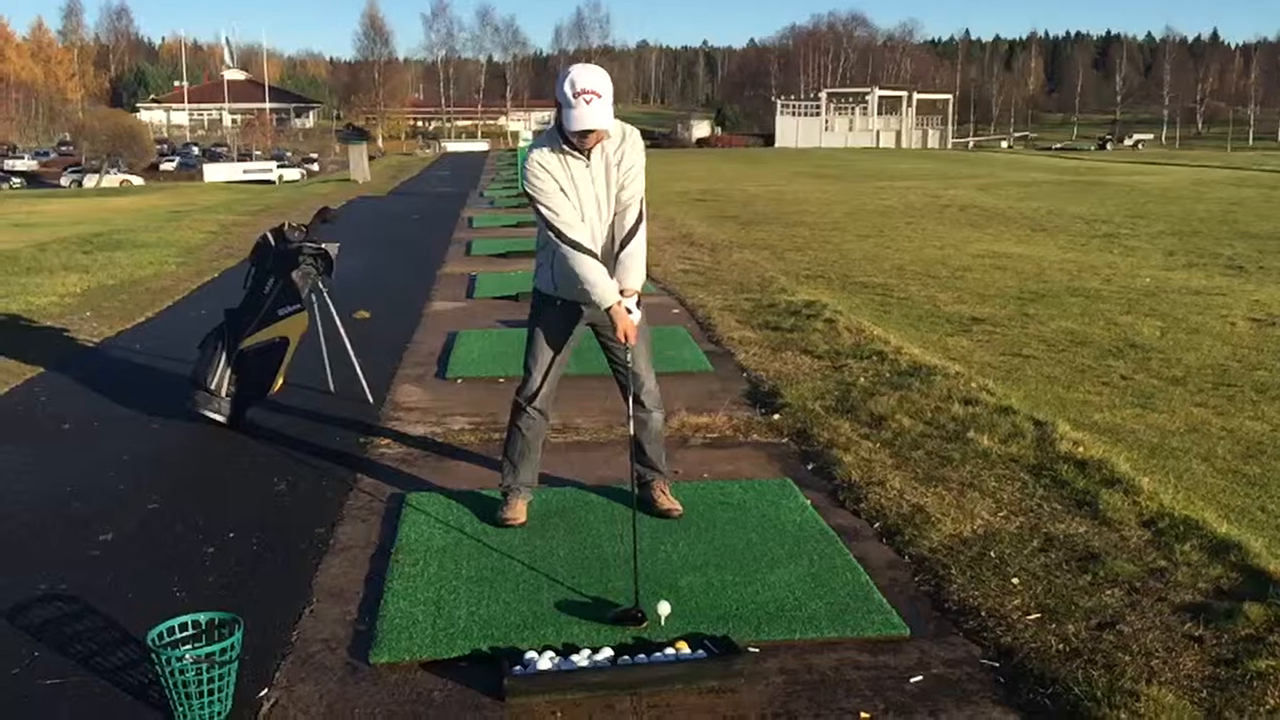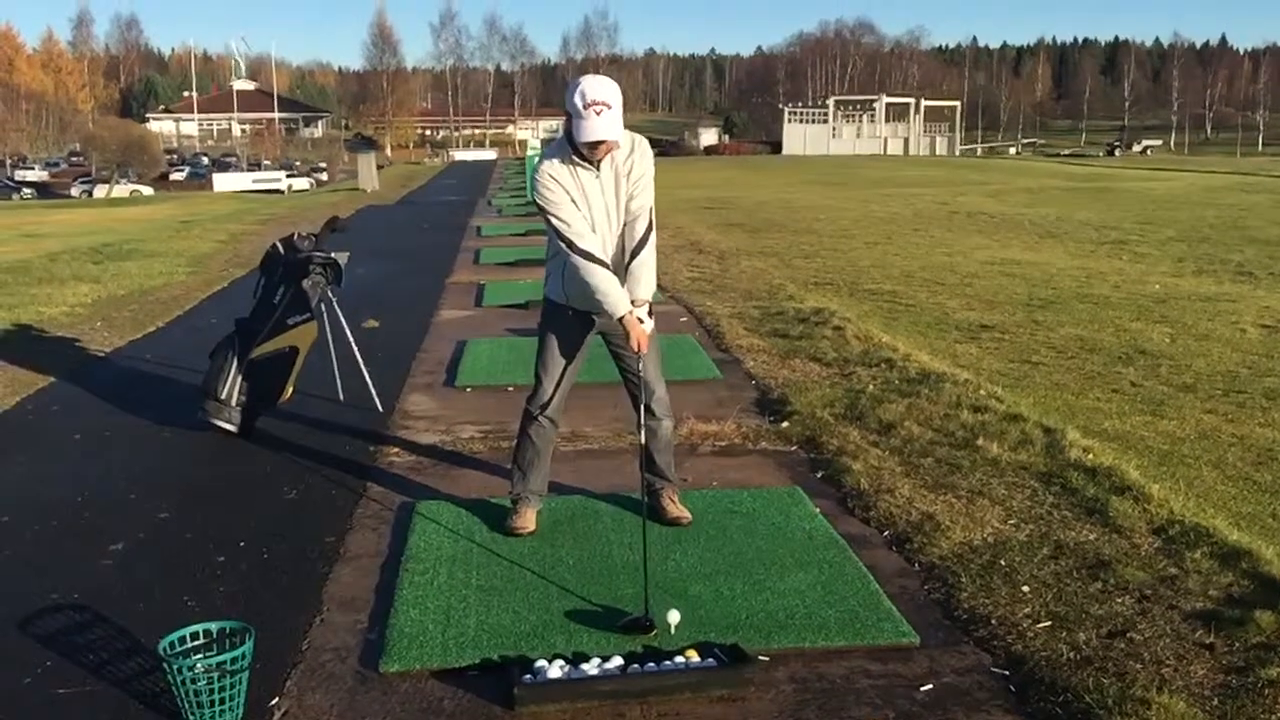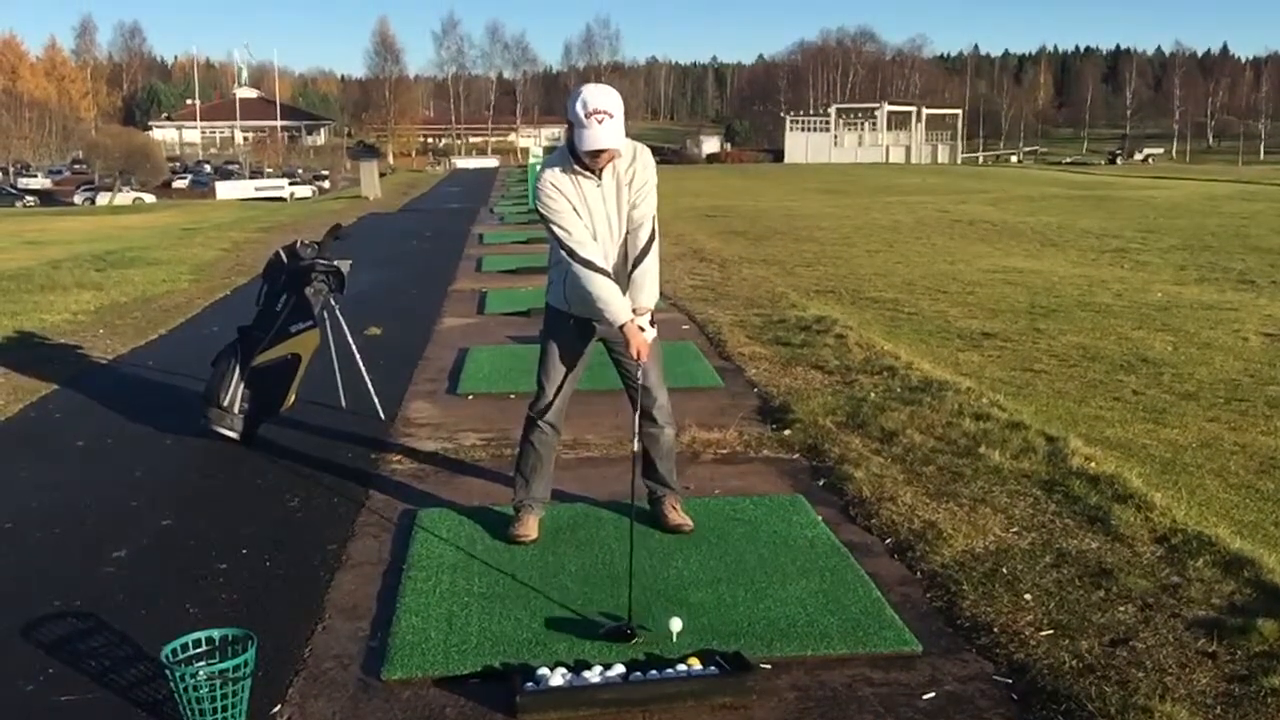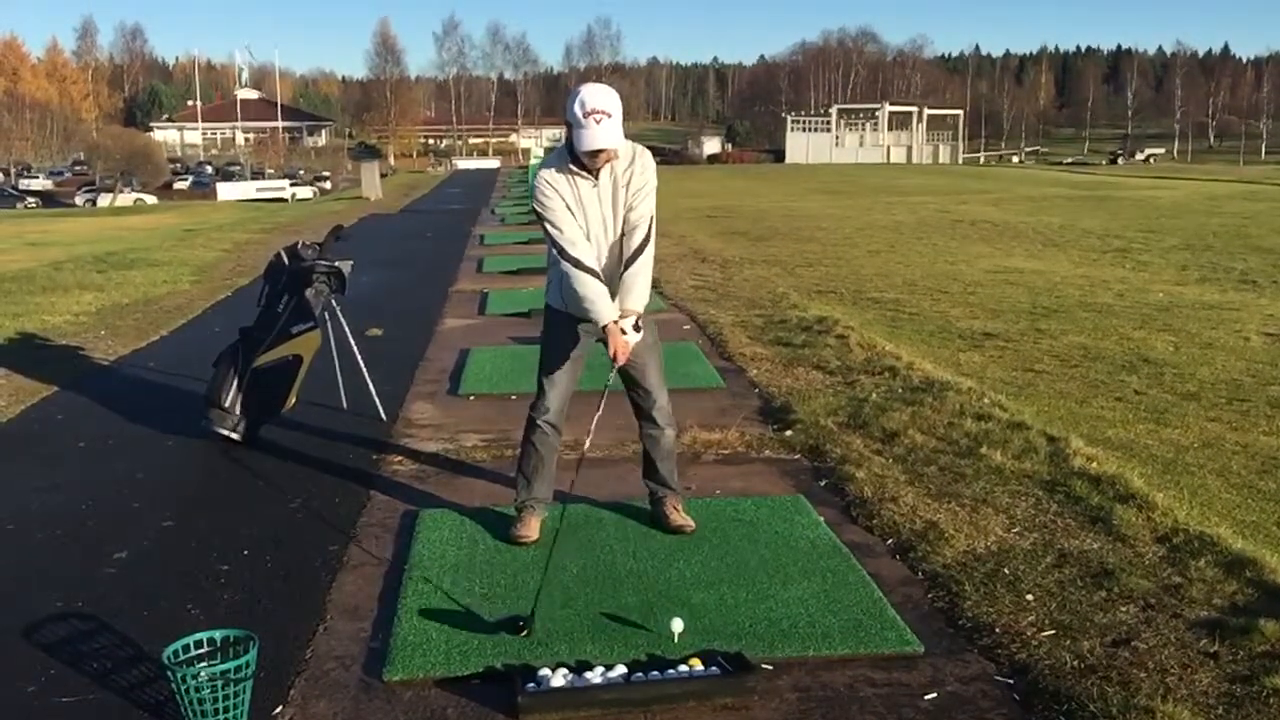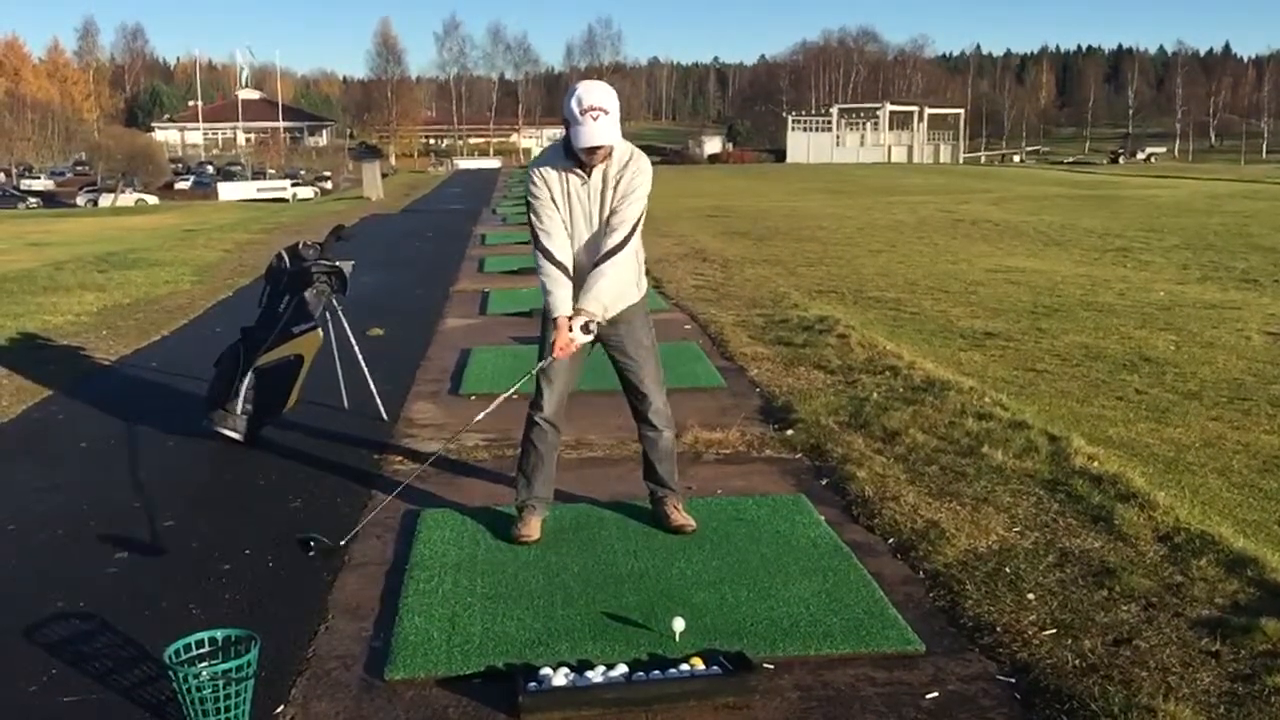
dt=1s
person 1, frame 1
left shoulder: (627, 141)
right shoulder: (540, 162)
left elbow: (631, 220)
right elbow: (570, 238)
left wrist: (628, 291)
right wrist: (609, 304)
left hip: (618, 291)
right hip: (559, 293)
left knee: (644, 389)
right knee: (533, 394)
left ankle: (652, 481)
right ankle: (516, 489)
person 1, frame 2
left shoulder: (636, 151)
right shoulder: (549, 173)
left elbow: (640, 229)
right elbow: (581, 248)
left wrist: (639, 301)
right wrist: (622, 313)
left hip: (628, 300)
right hip: (570, 302)
left knee: (654, 398)
right knee: (544, 403)
left ankle: (662, 488)
right ankle: (526, 498)
person 1, frame 3
left shoulder: (638, 159)
right shoulder: (551, 181)
left elbow: (643, 237)
right elbow: (582, 257)
left wrist: (641, 310)
right wrist: (622, 321)
left hip: (631, 307)
right hip: (571, 309)
left knee: (656, 405)
right knee: (546, 409)
left ankle: (664, 495)
right ankle: (529, 504)
person 1, frame 4
left shoulder: (638, 162)
right shoulder: (549, 179)
left elbow: (639, 242)
right elbow: (574, 257)
left wrist: (628, 313)
right wrist: (606, 323)
left hip: (627, 305)
right hip: (570, 308)
left knee: (656, 404)
right knee: (547, 410)
left ankle: (665, 496)
right ankle: (531, 505)
person 1, frame 5
left shoulder: (634, 165)
right shoulder: (544, 171)
left elbow: (617, 245)
right elbow: (550, 249)
left wrist: (587, 312)
right wrist: (562, 316)
left hip: (622, 303)
right hip: (565, 307)
left knee: (653, 404)
right knee: (545, 408)
left ankle: (665, 497)
right ankle: (531, 505)
